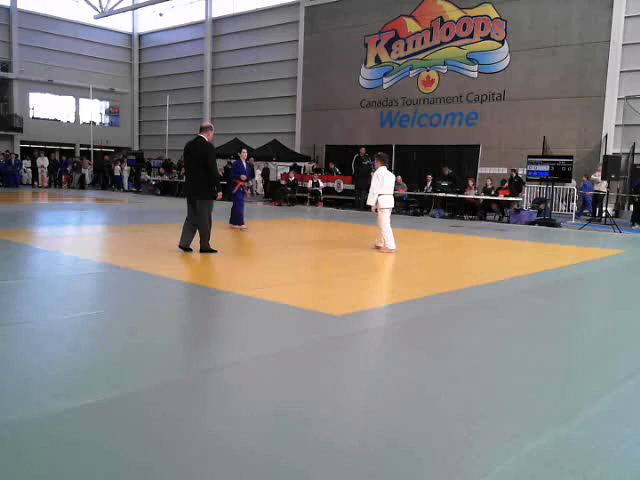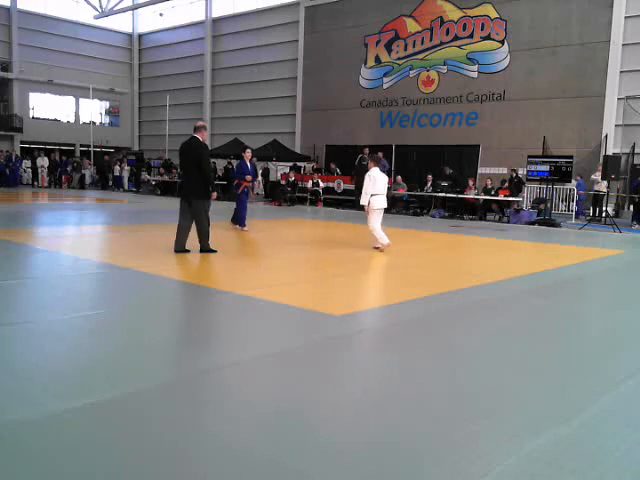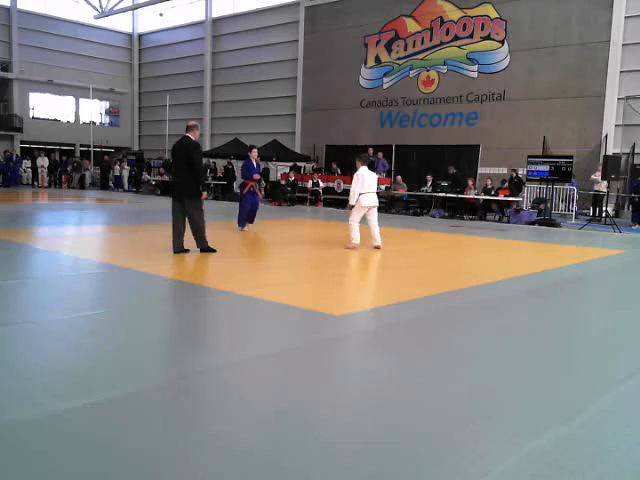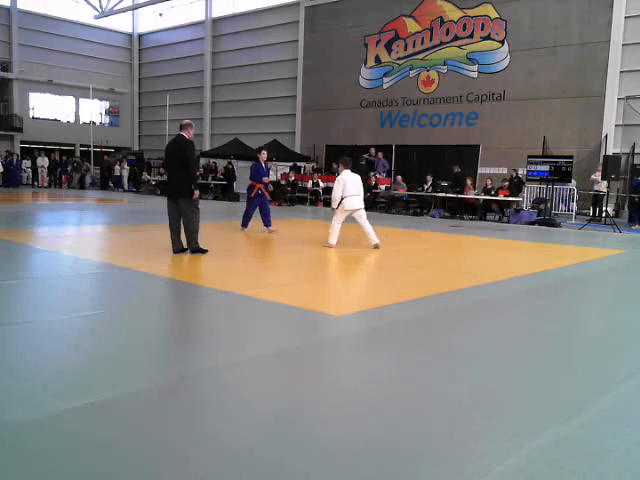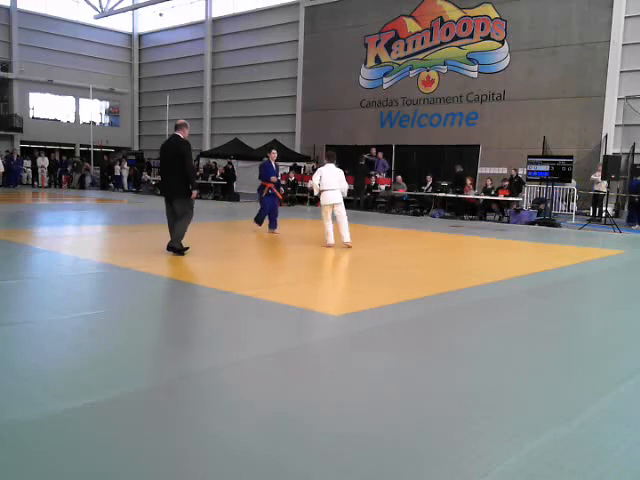
dt=0.2s
person 1, frame 1
left shoulder: (188, 145)
right shoulder: (208, 147)
left elbow: (187, 166)
right elbow: (213, 170)
right wrist: (218, 189)
left hip: (191, 187)
right hip: (204, 189)
left knee: (192, 216)
right knee: (204, 218)
left ankle: (185, 242)
right ankle: (204, 246)
person 1, frame 2
left shoulder: (183, 145)
right shoulder: (202, 147)
left elbow: (183, 166)
right elbow: (208, 170)
right wrist: (213, 189)
left hip: (186, 188)
right hip: (199, 189)
left knee: (185, 218)
right knee: (202, 219)
left ankle: (179, 246)
right ankle: (204, 246)
person 1, frame 3
left shoulder: (176, 145)
right shoulder: (194, 146)
left elbow: (175, 166)
right elbow: (199, 169)
right wrist: (203, 189)
left hip: (177, 188)
right hip: (191, 189)
left knee: (178, 218)
right knee: (196, 217)
left ankle: (178, 247)
right ankle: (203, 245)
person 1, frame 4
left shoulder: (170, 144)
right shoulder: (188, 144)
left elbow: (166, 166)
right elbow: (192, 168)
right wrist: (195, 187)
left hip: (171, 187)
right hip: (184, 188)
left knee: (174, 218)
right knee: (192, 215)
left ankle: (177, 246)
right ankle: (194, 245)
person 1, frame 5
left shoulder: (165, 144)
right shoulder: (184, 144)
left elbow: (162, 167)
right elbow: (189, 167)
right wrist: (194, 187)
left hip: (168, 188)
right hip: (181, 188)
left knee: (173, 218)
right knee: (186, 215)
left ankle: (177, 246)
right ankle: (174, 243)
